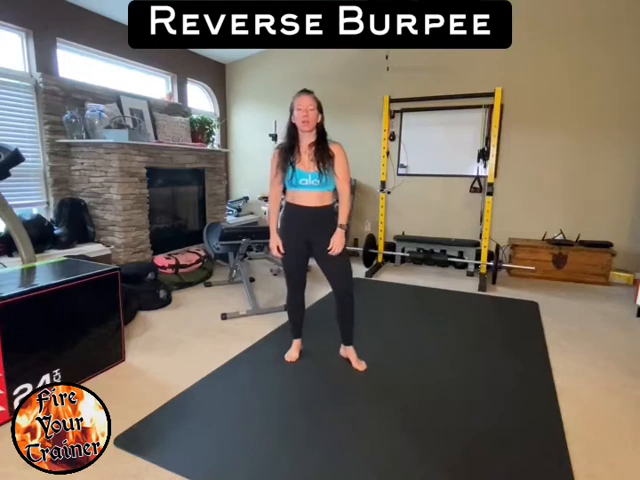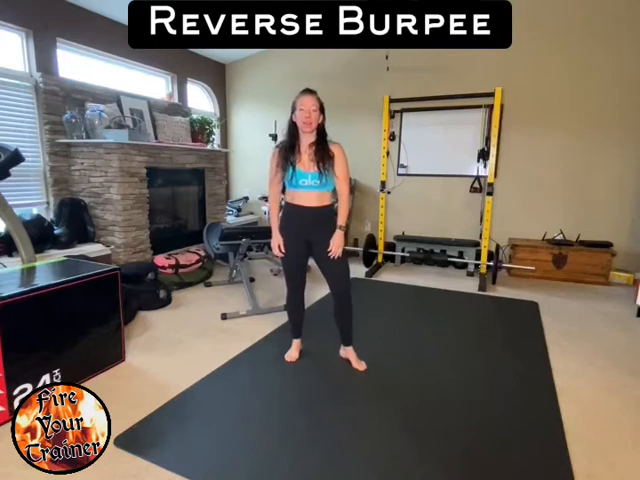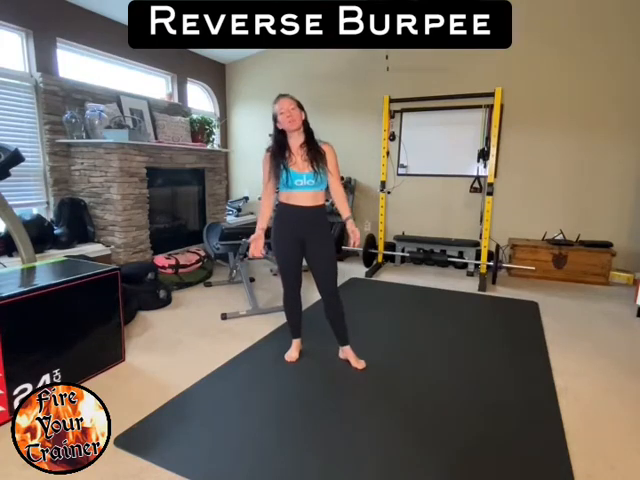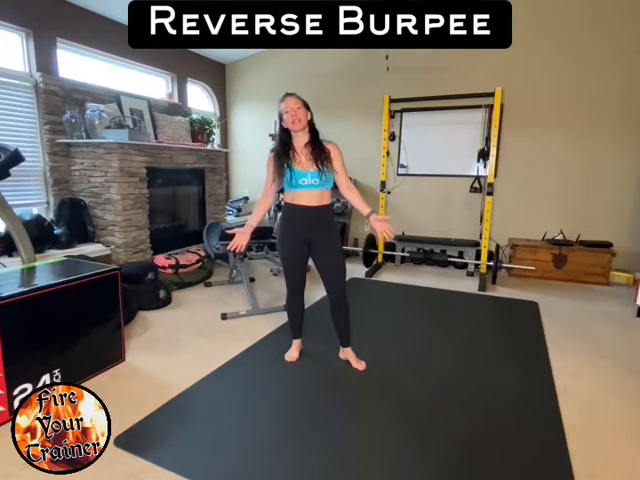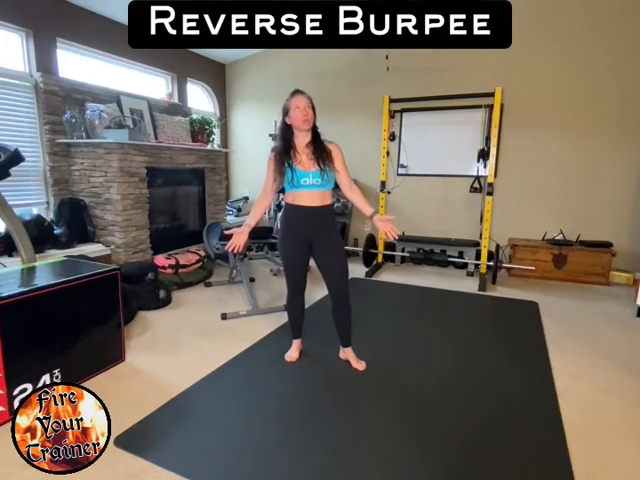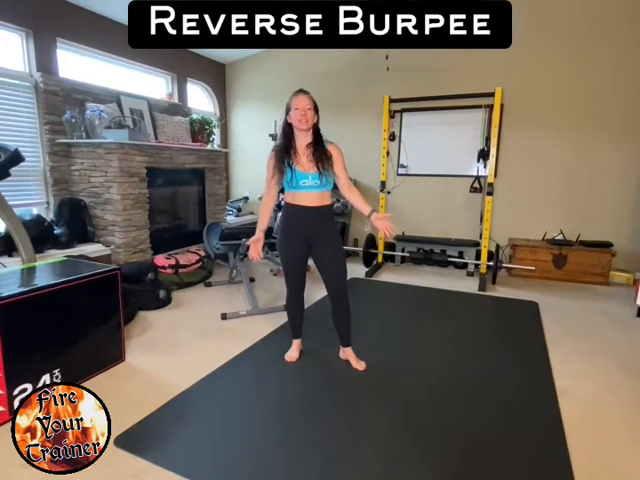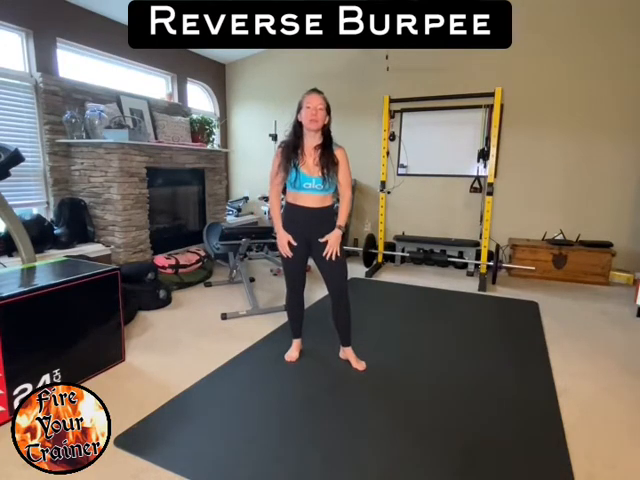
dt=0.7s
person 1, frame 1
left shoulder: (334, 151)
right shoulder: (282, 153)
left elbow: (344, 193)
right elbow: (274, 195)
left wrist: (340, 229)
right wrist: (274, 232)
left hip: (324, 222)
right hip: (293, 223)
left knee: (344, 287)
right knee: (295, 287)
left ankle: (347, 347)
right ankle: (296, 342)
person 1, frame 2
left shoulder: (333, 151)
right shoulder: (282, 152)
left elbow: (343, 194)
right elbow: (274, 194)
left wrist: (340, 230)
right wrist: (275, 231)
left hip: (324, 222)
right hip: (292, 223)
left knee: (342, 288)
right knee: (295, 287)
left ankle: (347, 348)
right ankle: (296, 342)
person 1, frame 3
left shoulder: (324, 150)
right shoulder: (273, 156)
left elbow: (336, 189)
right elbow: (268, 196)
left wrist: (349, 221)
right wrist: (259, 232)
left hip: (317, 223)
right hip: (286, 223)
left knee: (329, 288)
right knee: (291, 287)
left ankle: (345, 347)
right ankle: (296, 342)
person 1, frame 4
left shoulder: (329, 150)
right shoulder: (278, 155)
left elbow: (346, 187)
right elbow: (268, 195)
left wrist: (371, 215)
right wrist: (248, 227)
left hip: (323, 223)
right hip: (292, 224)
left knee: (337, 289)
right knee: (294, 287)
left ankle: (346, 348)
right ankle: (296, 342)
person 1, frame 5
left shoulder: (330, 150)
right shoulder: (279, 155)
left elbow: (348, 187)
right elbow: (267, 194)
left wrist: (374, 215)
right wrist: (246, 227)
left hip: (325, 224)
right hip: (293, 224)
left knee: (340, 289)
right knee: (295, 288)
left ankle: (346, 349)
right ankle: (296, 343)
person 1, frame 6
left shoulder: (330, 151)
right shoulder: (279, 154)
left elbow: (347, 187)
right elbow: (270, 195)
left wrist: (371, 214)
right wrist: (259, 232)
left hip: (324, 223)
right hip: (292, 223)
left knee: (338, 289)
right knee: (294, 288)
left ankle: (346, 349)
right ankle: (296, 343)
person 1, frame 7
left shoulder: (337, 154)
right shoulder: (285, 151)
left elbow: (346, 195)
right elbow: (274, 192)
left wrist: (338, 231)
right wrist: (278, 228)
left hip: (324, 225)
right hip: (293, 223)
left knee: (339, 289)
right knee: (294, 287)
left ankle: (346, 348)
right ankle: (296, 342)
